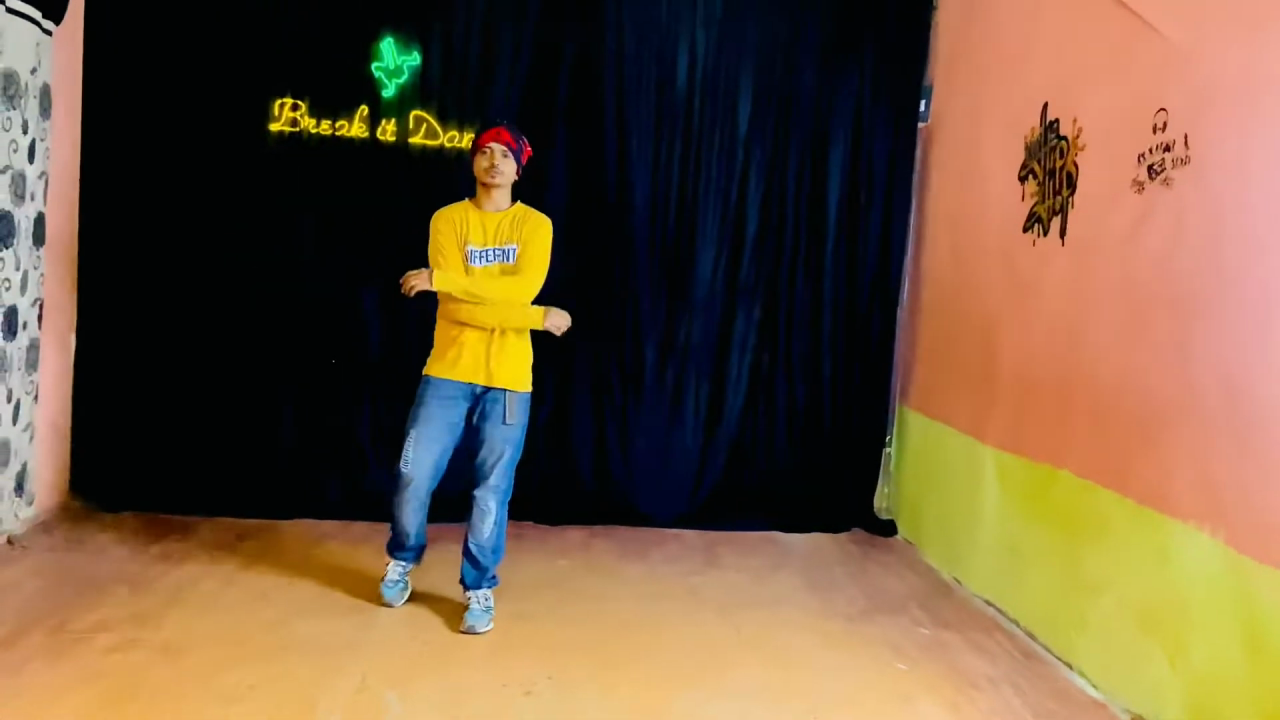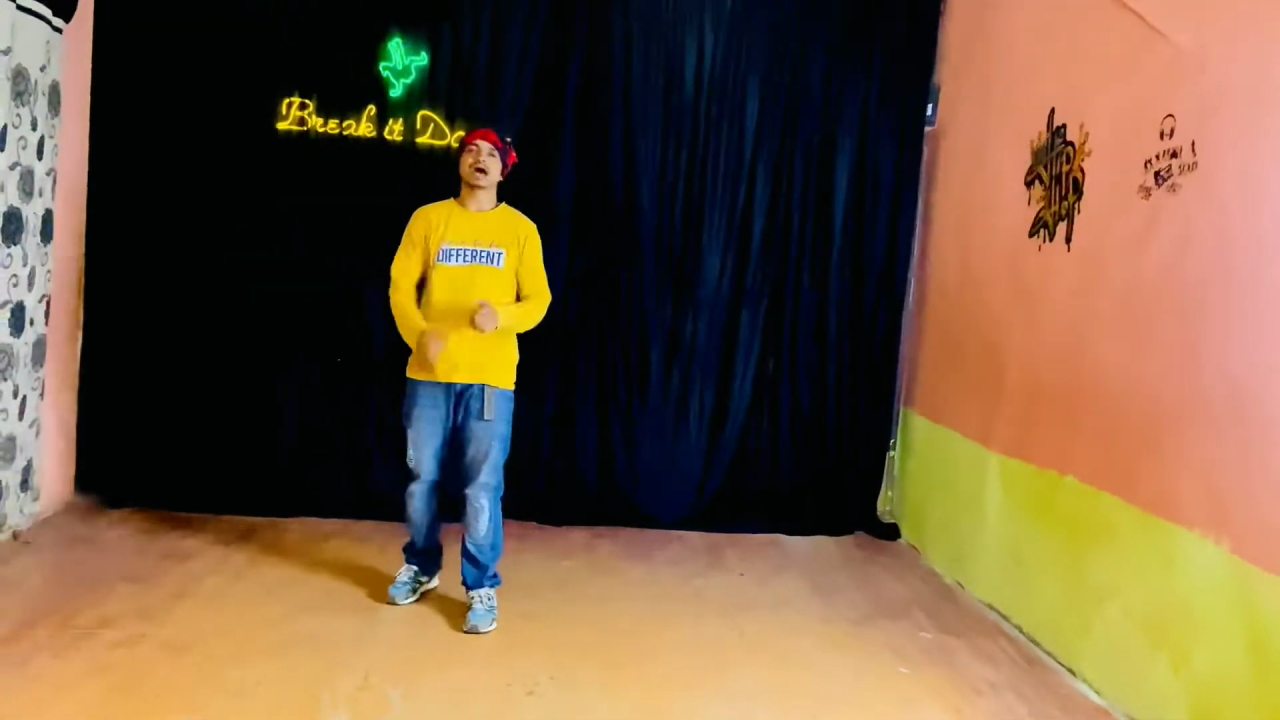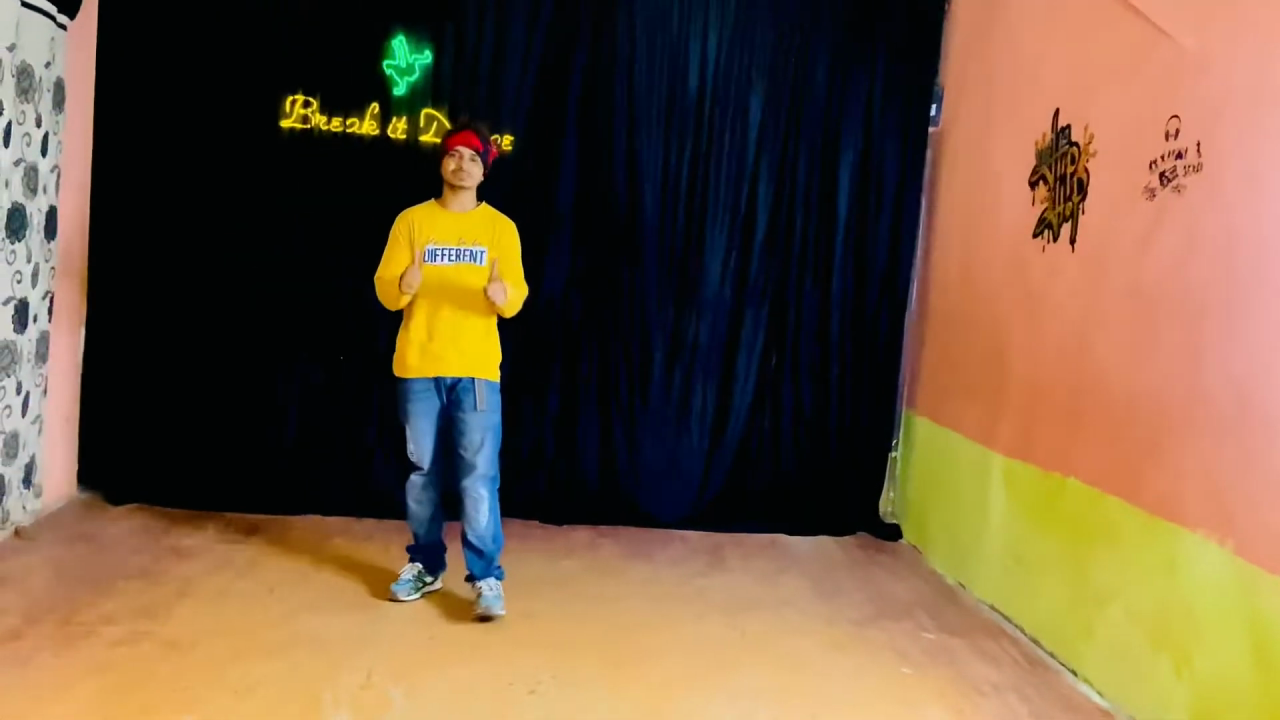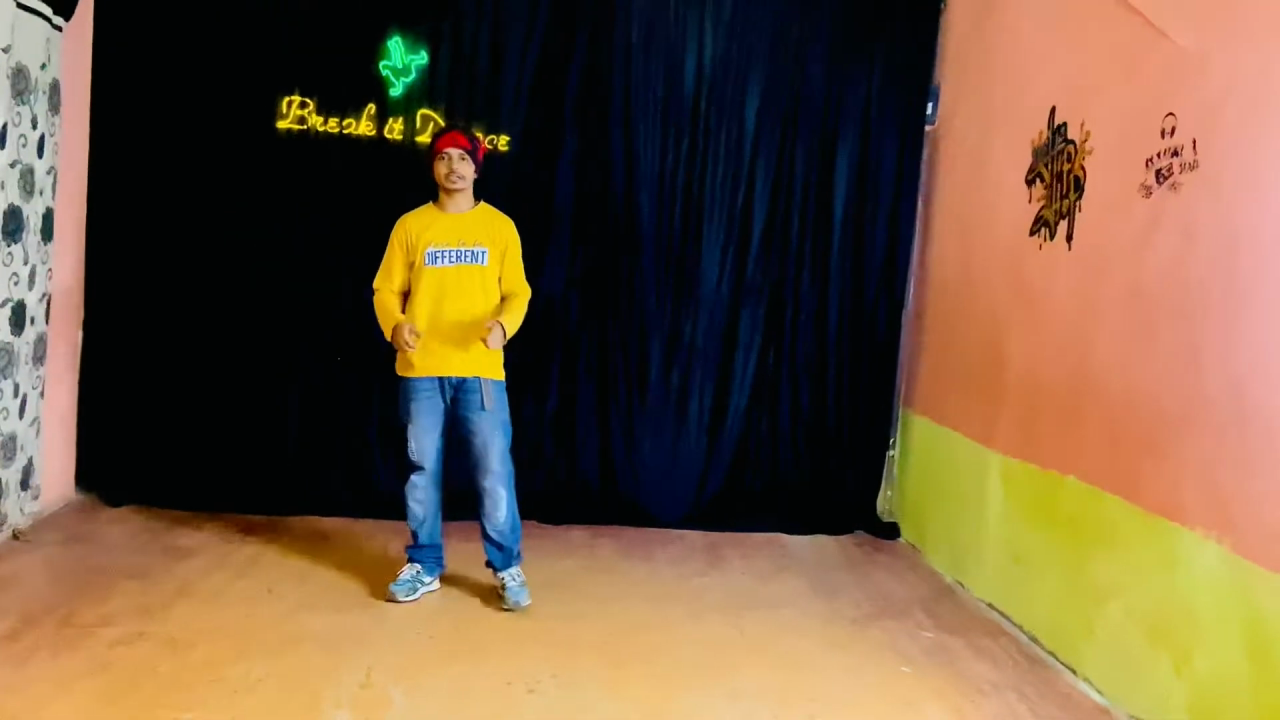
dt=0.4s
person 1, frame 1
left shoulder: (535, 225)
right shoulder: (447, 220)
left elbow: (522, 287)
right elbow: (461, 293)
left wrist: (439, 280)
right wrist: (537, 317)
left hip: (507, 377)
right hip: (448, 371)
left knee: (492, 488)
right knee: (415, 474)
left ankle: (480, 587)
right ankle: (403, 557)
person 1, frame 2
left shoulder: (520, 229)
right shoulder: (427, 218)
left elbow: (538, 303)
right elbow: (399, 286)
left wrist: (502, 317)
right wrist: (418, 335)
left hip: (490, 375)
right hip: (429, 372)
left knee: (483, 483)
right knee: (423, 476)
left ankle: (482, 587)
right ankle: (421, 565)
person 1, frame 3
left shoulder: (501, 227)
right shoulder: (411, 220)
left elbow: (517, 299)
right elbow: (384, 290)
left wrist: (503, 295)
right wrist: (403, 286)
left hip: (477, 368)
right hip: (418, 367)
left knee: (479, 474)
right knee: (422, 469)
left ankle: (486, 579)
right ankle: (425, 564)
person 1, frame 4
left shoulder: (499, 227)
right shoulder: (410, 225)
left elbow: (517, 294)
right elbow: (386, 290)
left wrist: (504, 326)
right wrist: (395, 326)
left hip: (481, 369)
right hip: (422, 370)
left knee: (495, 470)
right knee: (423, 469)
left ankle: (507, 567)
right ankle: (425, 565)
